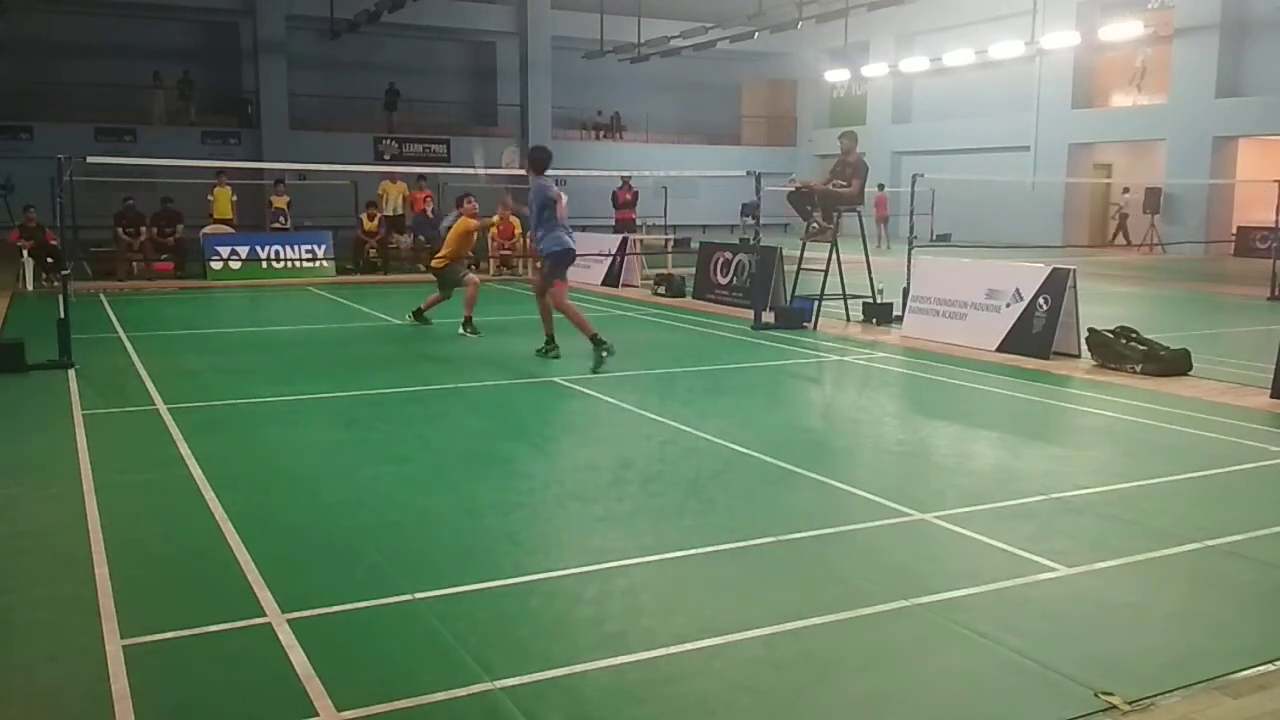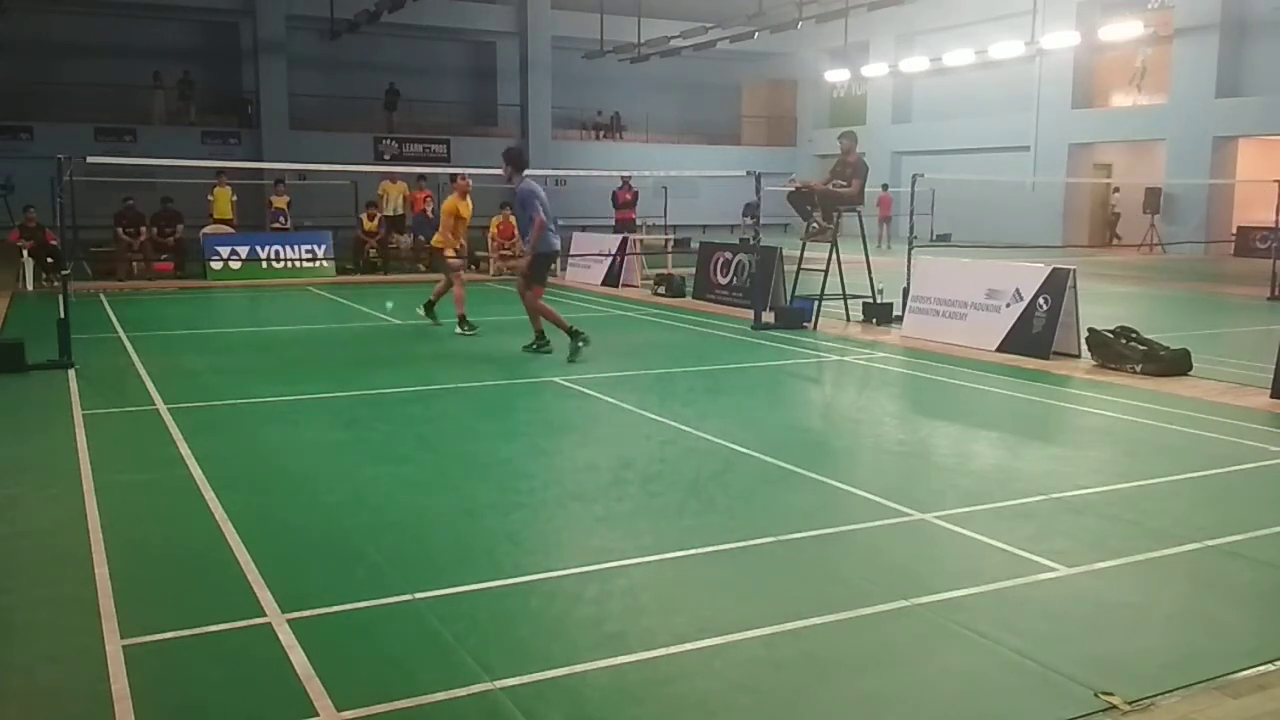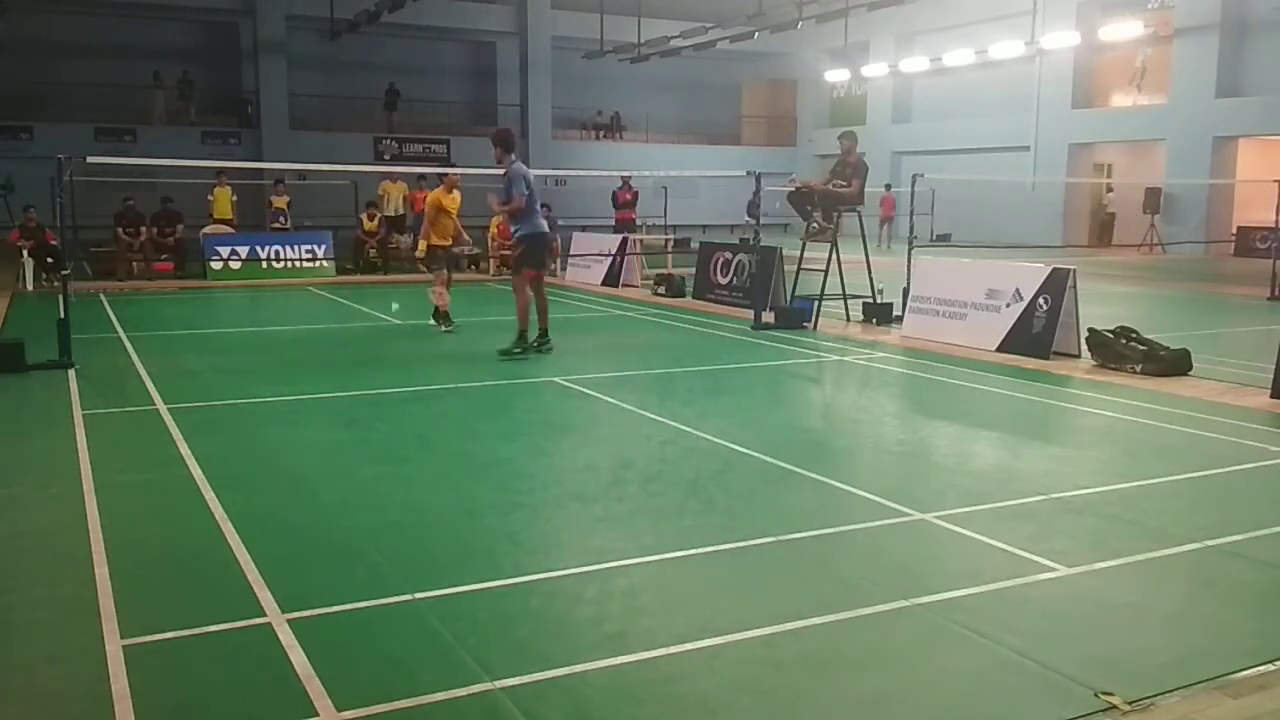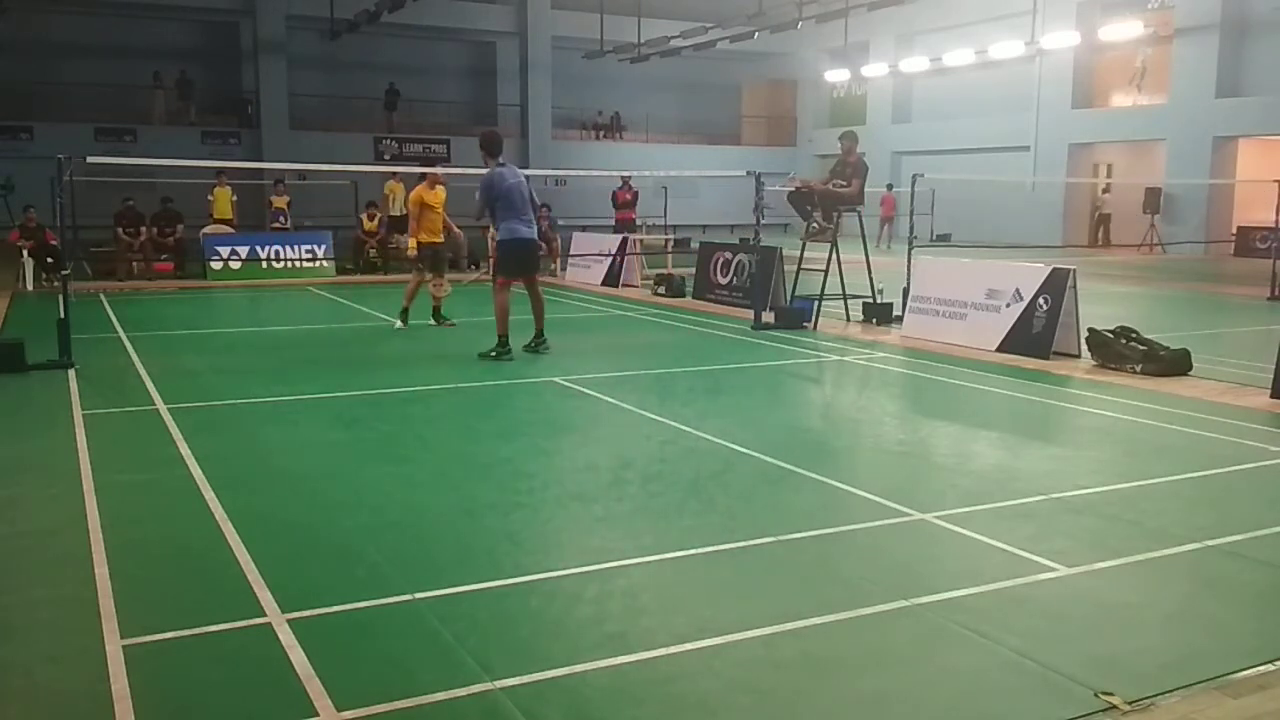
dt=0.3s
person 1, frame 1
left shoulder: (541, 185)
right shoulder: (538, 188)
left elbow: (561, 196)
left wrist: (561, 206)
left hip: (557, 249)
right hip: (552, 250)
left knee: (558, 301)
right knee: (539, 290)
left ankle: (599, 343)
right ankle: (550, 344)
person 1, frame 2
left shoulder: (524, 190)
right shoulder: (528, 187)
left elbow: (540, 222)
left wrist: (528, 254)
right wrist: (528, 251)
left hip: (542, 249)
right hip: (545, 248)
left knee: (533, 300)
right knee: (523, 289)
left ankle: (576, 335)
right ankle: (540, 339)
person 1, frame 3
left shoulder: (514, 172)
right shoulder: (517, 169)
left elbow: (519, 205)
left wrist: (498, 209)
right wrist: (502, 203)
left hip: (530, 234)
right hip: (537, 233)
left knee: (519, 285)
right knee: (537, 286)
left ankle: (521, 340)
right ankle: (543, 337)
person 1, frame 4
left shoulder: (489, 179)
right shoulder: (518, 173)
left elbow: (479, 214)
right elbow: (536, 204)
left wrist: (480, 202)
left hip: (508, 238)
right hip: (530, 237)
left knee: (501, 289)
right knee: (533, 287)
left ankle: (503, 345)
right ankle: (540, 337)
